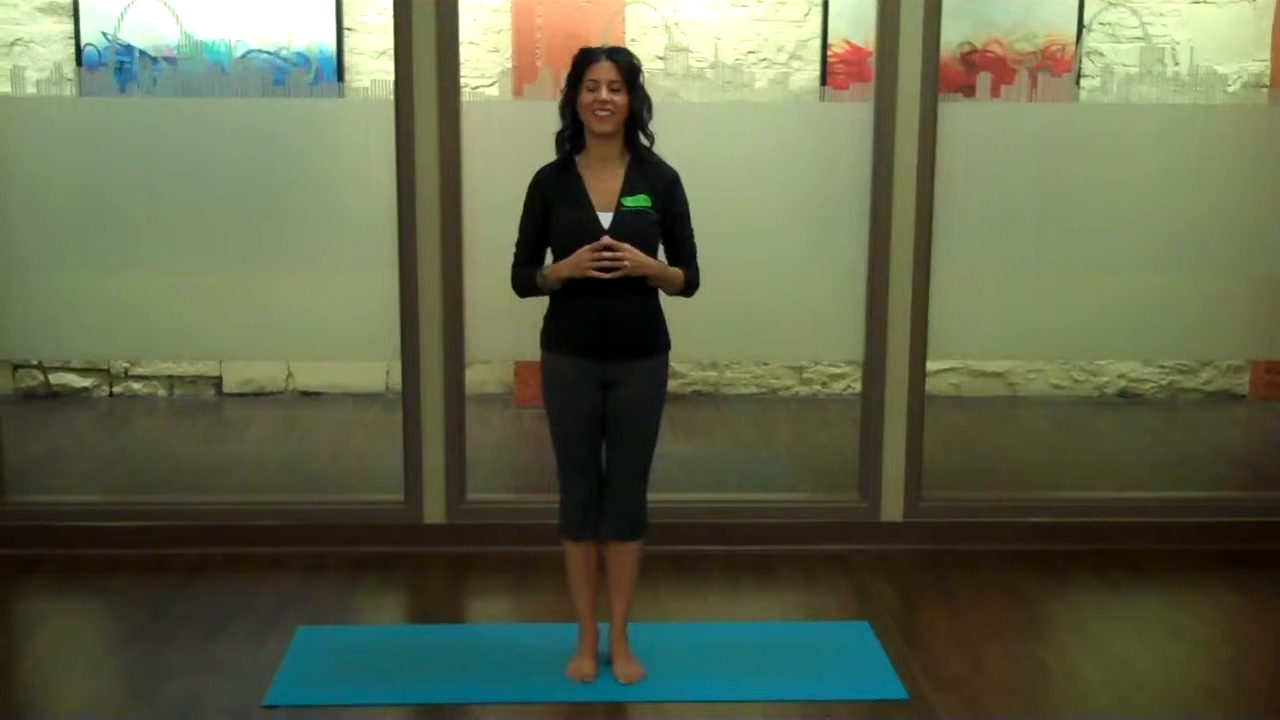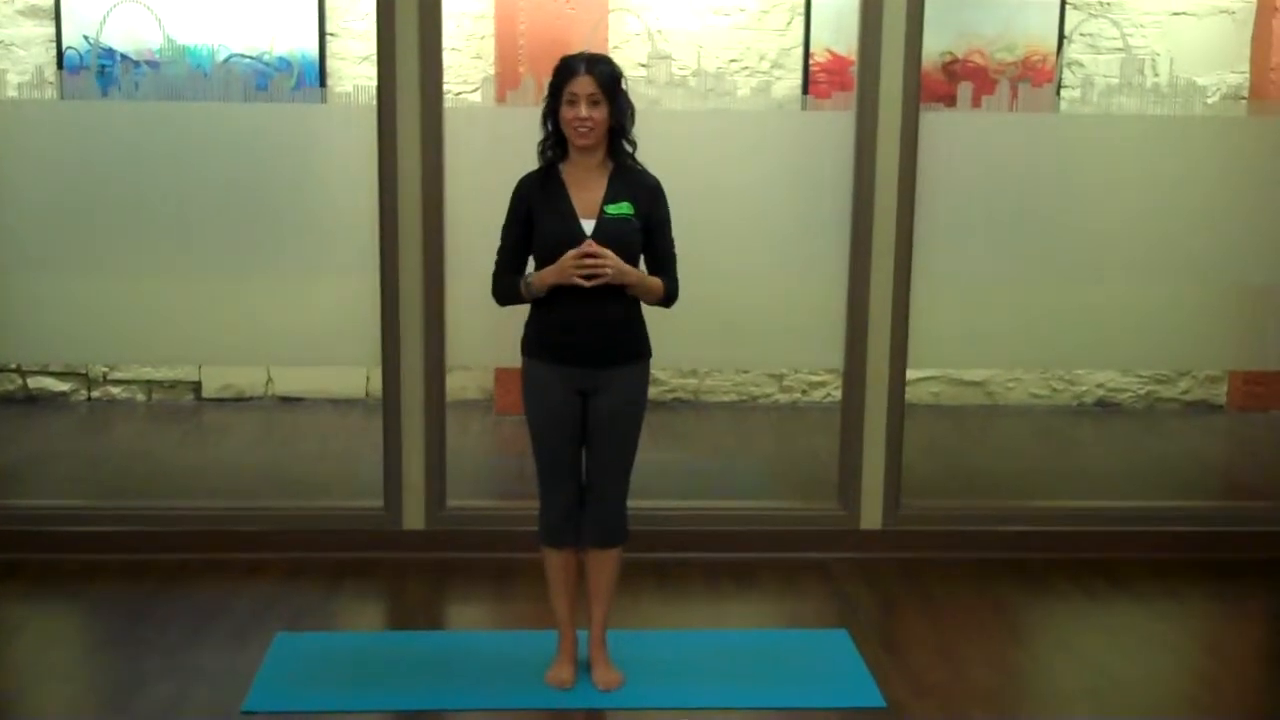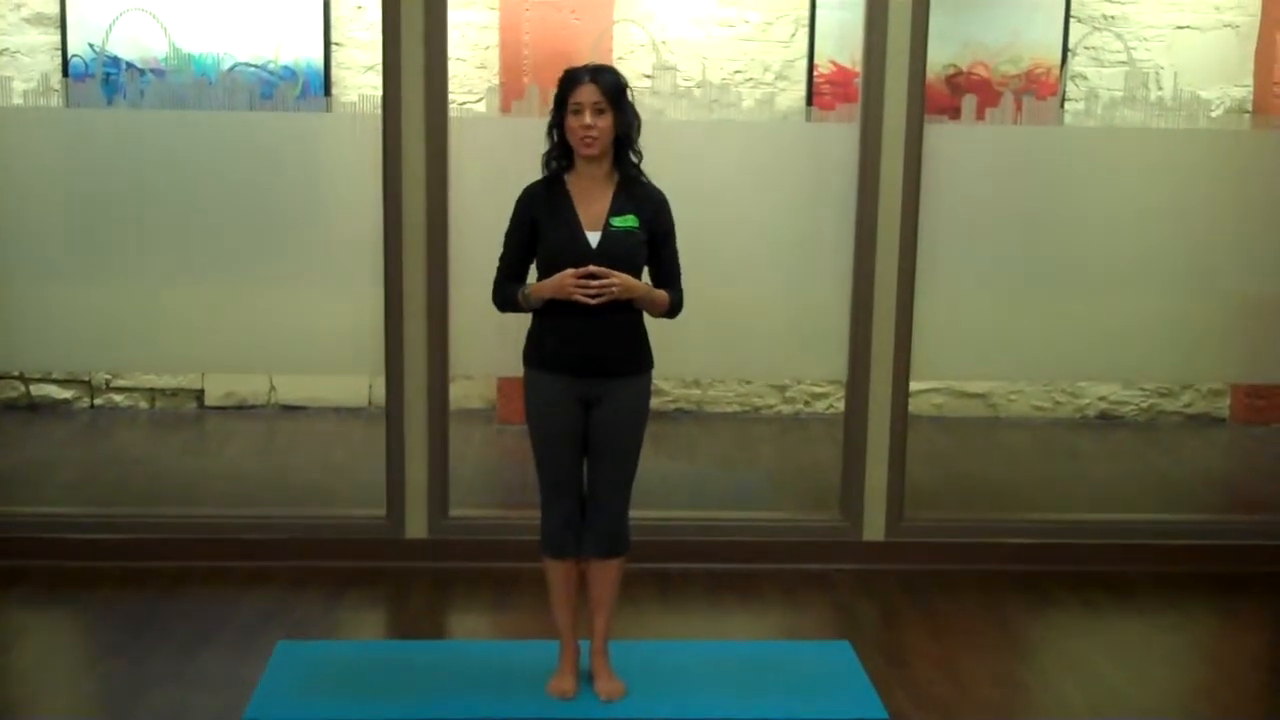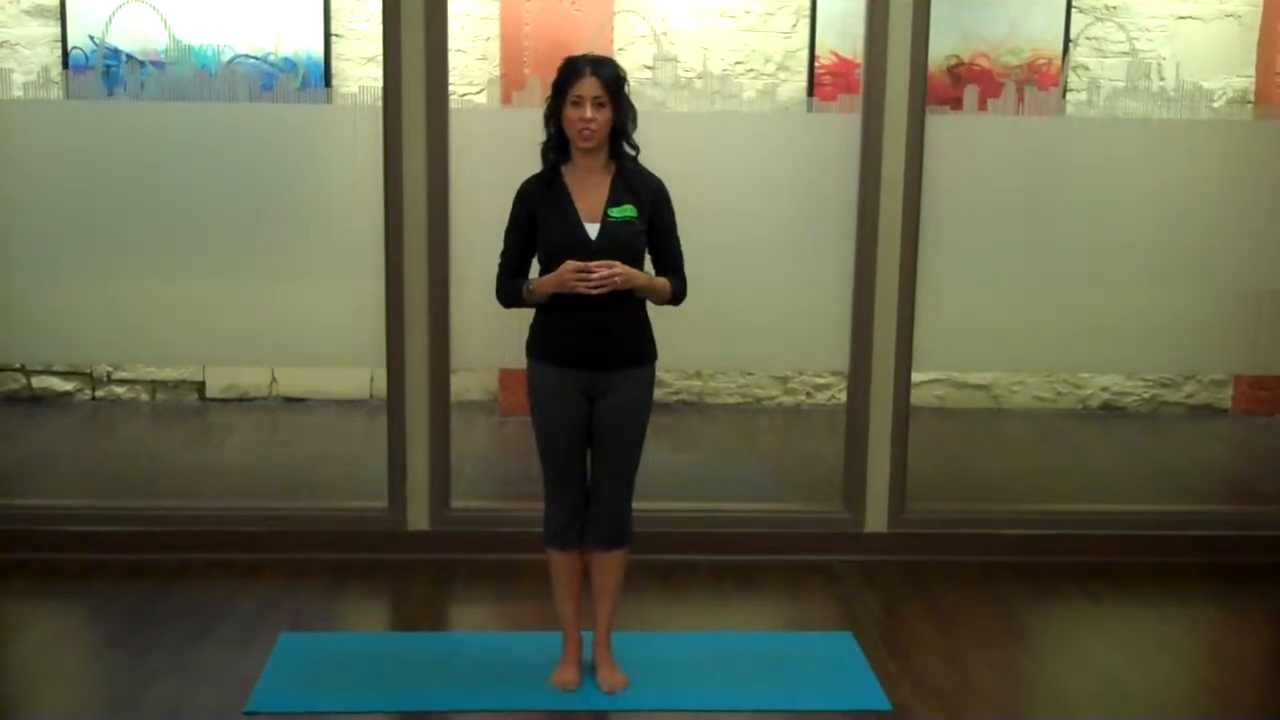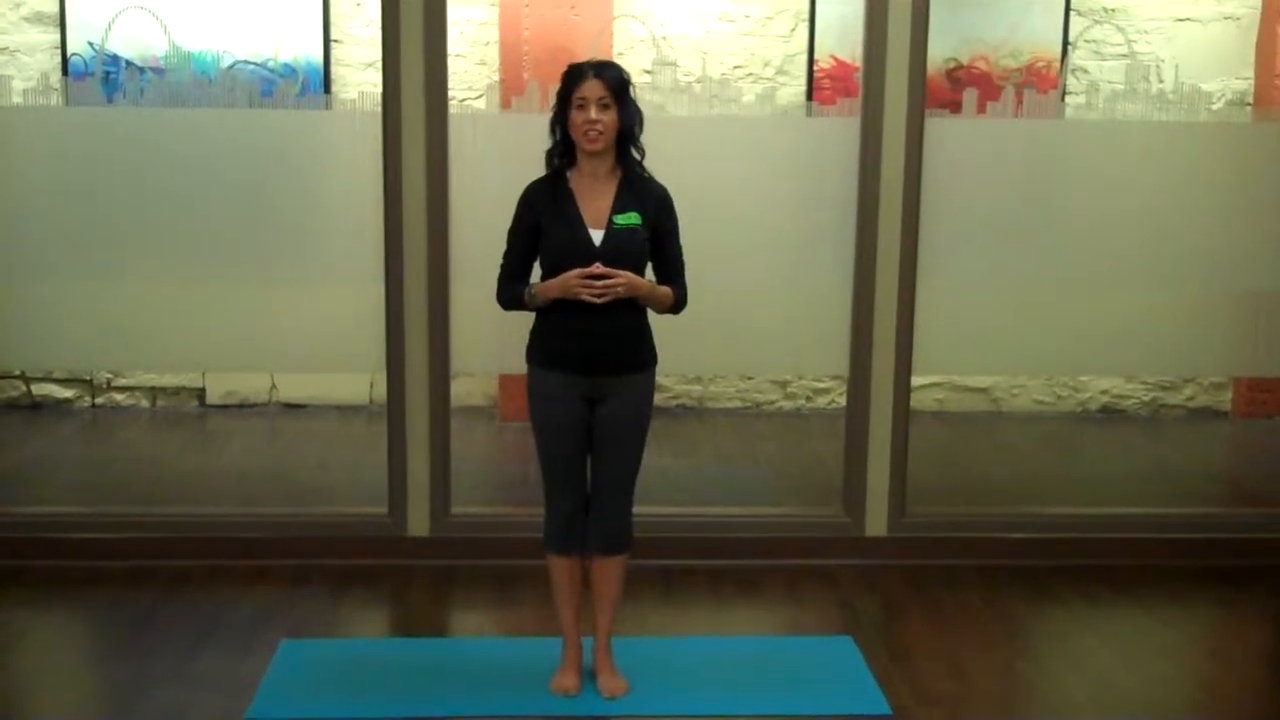
dt=1s
person 1, frame 1
left shoulder: (660, 178)
right shoulder: (550, 181)
left elbow: (688, 279)
right elbow: (522, 278)
left wrist: (646, 265)
right wrist: (567, 268)
left hip: (640, 360)
right hip: (569, 359)
left knee: (627, 494)
right knee: (578, 493)
left ankle: (620, 635)
right ankle: (585, 635)
person 1, frame 2
left shoulder: (642, 188)
right shoulder: (533, 189)
left elbow: (668, 289)
right elbow: (503, 286)
left wrist: (622, 273)
right wrist: (554, 274)
left hip: (621, 367)
right hip: (550, 366)
left knee: (607, 502)
right knee: (558, 501)
left ankle: (599, 643)
right ankle: (564, 643)
person 1, frame 3
left shoulder: (647, 201)
right shoulder: (538, 198)
left elbow: (672, 300)
right elbow: (504, 292)
left wrist: (632, 288)
right wrist: (549, 288)
left hip: (623, 379)
right hip: (552, 376)
left knee: (609, 512)
right knee: (560, 511)
left ankle: (601, 653)
right ankle: (566, 653)
person 1, frame 4
left shoulder: (646, 189)
right shoulder: (536, 192)
left elbow: (676, 286)
right elbow: (507, 289)
left wrist: (633, 278)
right wrist: (553, 282)
left hip: (627, 370)
right hip: (555, 369)
left knee: (612, 504)
right knee: (563, 502)
left ankle: (604, 645)
right ankle: (569, 645)
person 1, frame 5
left shoulder: (650, 196)
right shoulder: (541, 195)
left elbow: (676, 295)
right elbow: (508, 290)
left wrist: (635, 286)
right wrist: (557, 287)
left hip: (627, 375)
right hip: (556, 373)
left knee: (612, 510)
right knee: (564, 508)
left ankle: (604, 650)
right ankle: (569, 650)
